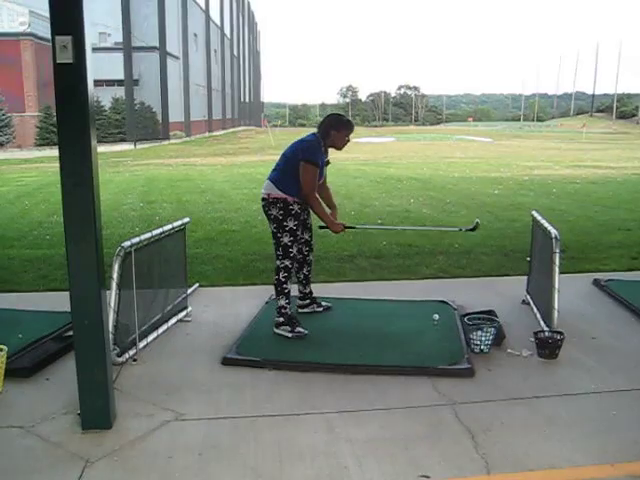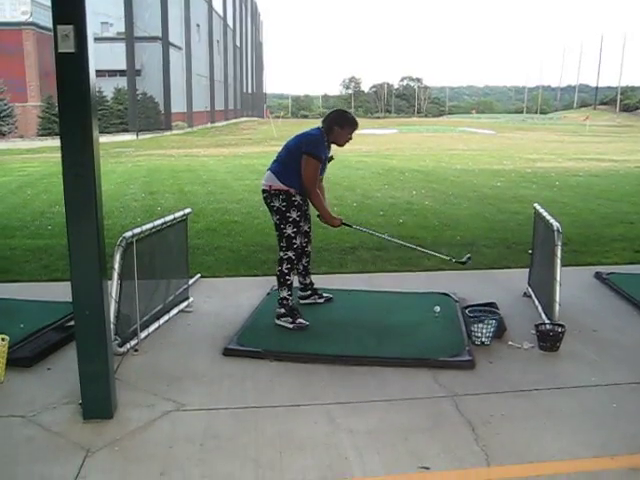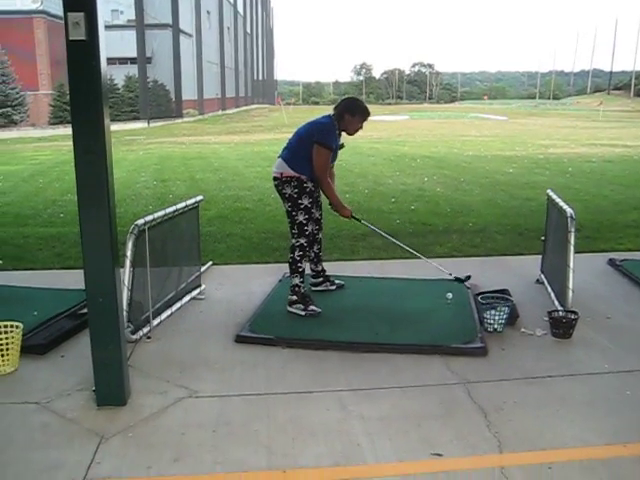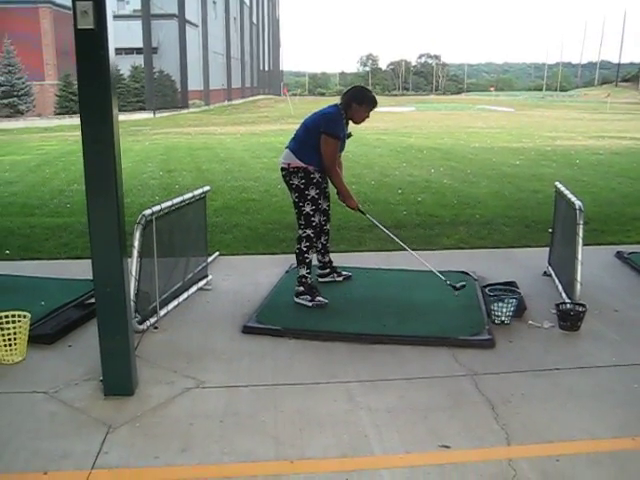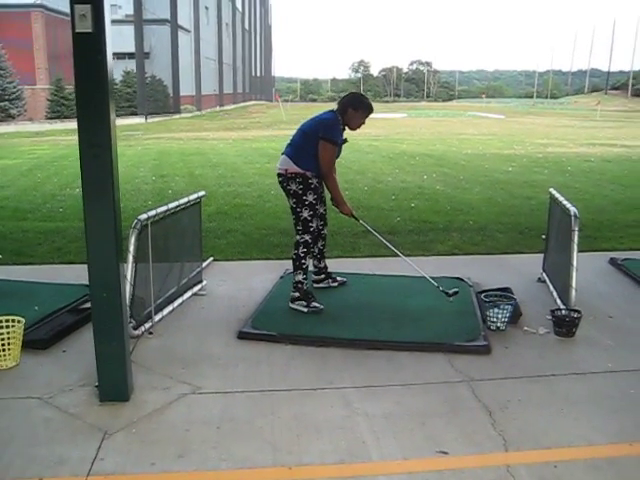
dt=0.3s
person 1, frame 1
left shoulder: (320, 148)
right shoulder: (311, 149)
left elbow: (321, 186)
right elbow: (310, 193)
left wrist: (334, 210)
right wrist: (330, 222)
left hip: (295, 201)
right hip: (279, 201)
left knee: (305, 251)
right knee: (287, 256)
left ankle: (306, 300)
right ankle: (283, 318)
person 1, frame 2
left shoulder: (322, 142)
right shoulder: (315, 143)
left elbow: (317, 183)
right elbow: (310, 187)
left wrist: (325, 210)
right wrist: (328, 216)
left hip: (293, 191)
right hip: (279, 192)
left knee: (303, 241)
right knee: (290, 247)
left ankle: (306, 291)
right ankle: (284, 309)
person 1, frame 3
left shoulder: (332, 129)
right shoulder: (326, 130)
left elbow: (328, 170)
right elbow: (321, 176)
left wrist: (334, 199)
right wrist: (339, 206)
left hip: (304, 178)
right hip: (290, 179)
left knee: (314, 228)
right knee: (302, 234)
left ankle: (318, 278)
right ankle: (296, 297)
person 1, frame 4
left shoulder: (338, 117)
right shoulder: (333, 120)
left elbow: (336, 160)
right elbow: (330, 166)
left wrist: (341, 190)
right wrist: (347, 196)
left hip: (312, 169)
right hip: (298, 170)
left knee: (322, 219)
right knee: (309, 225)
left ankle: (326, 269)
right ankle: (303, 287)
person 1, frame 5
left shoulder: (333, 122)
right shoulder: (331, 126)
left elbow: (328, 167)
right elbow: (327, 171)
left wrist: (335, 197)
right wrist: (341, 202)
left hip: (307, 174)
right hip: (295, 175)
left knee: (319, 224)
right knee: (306, 231)
left ankle: (321, 275)
right ankle: (298, 293)
